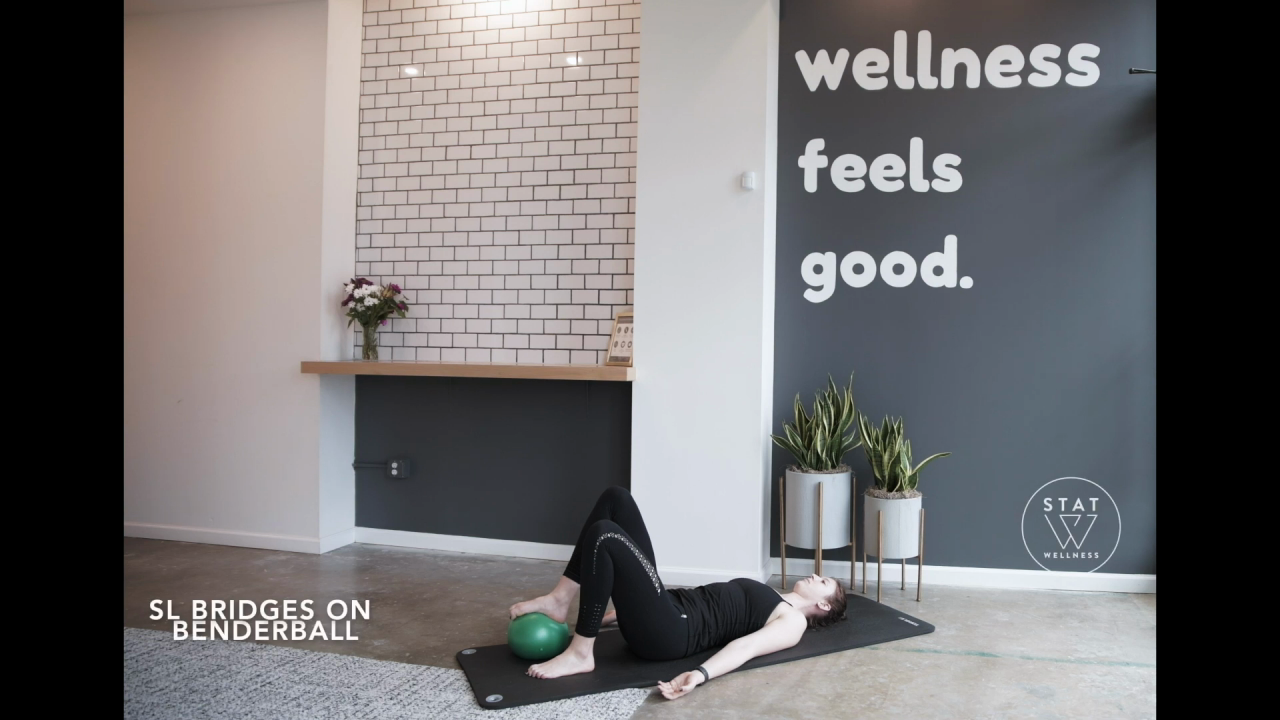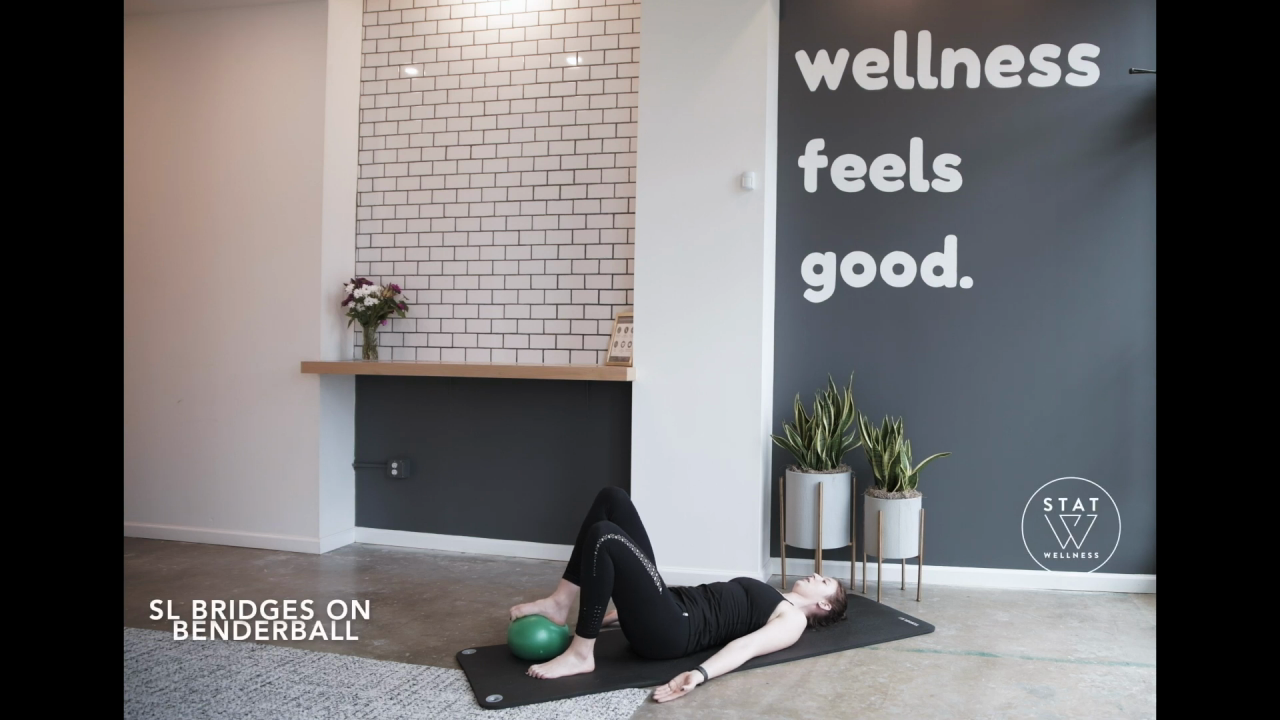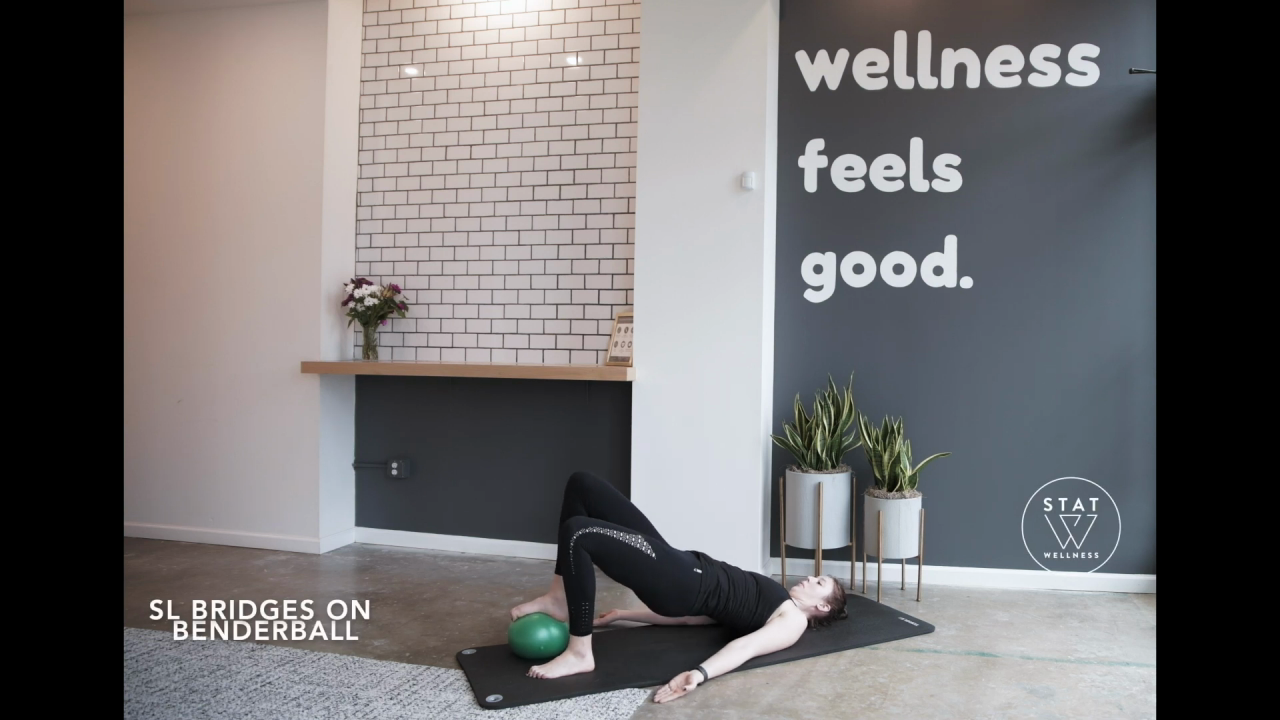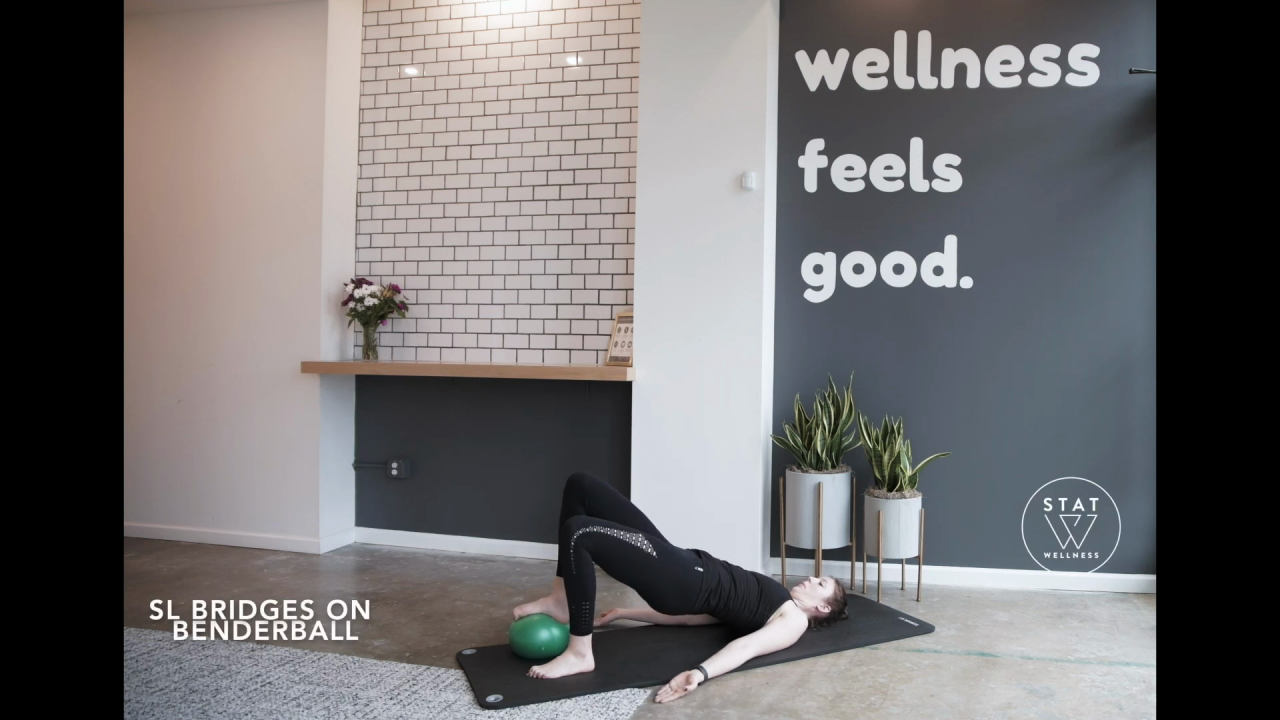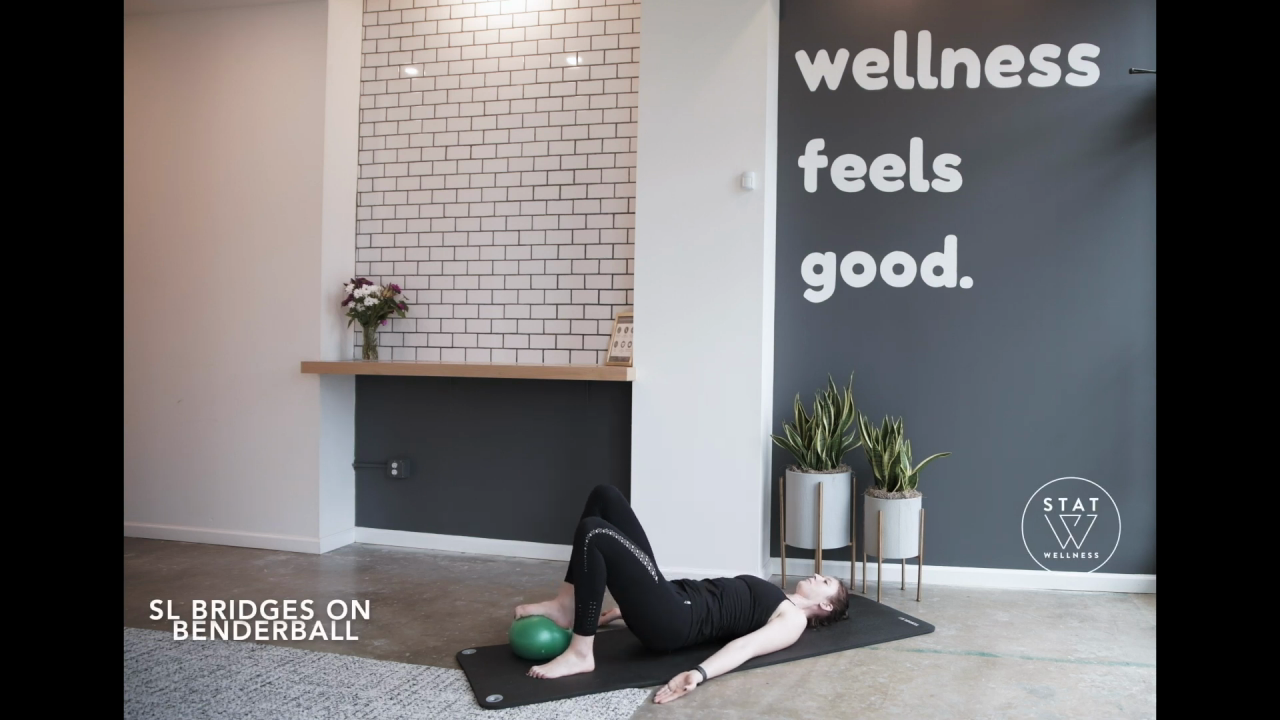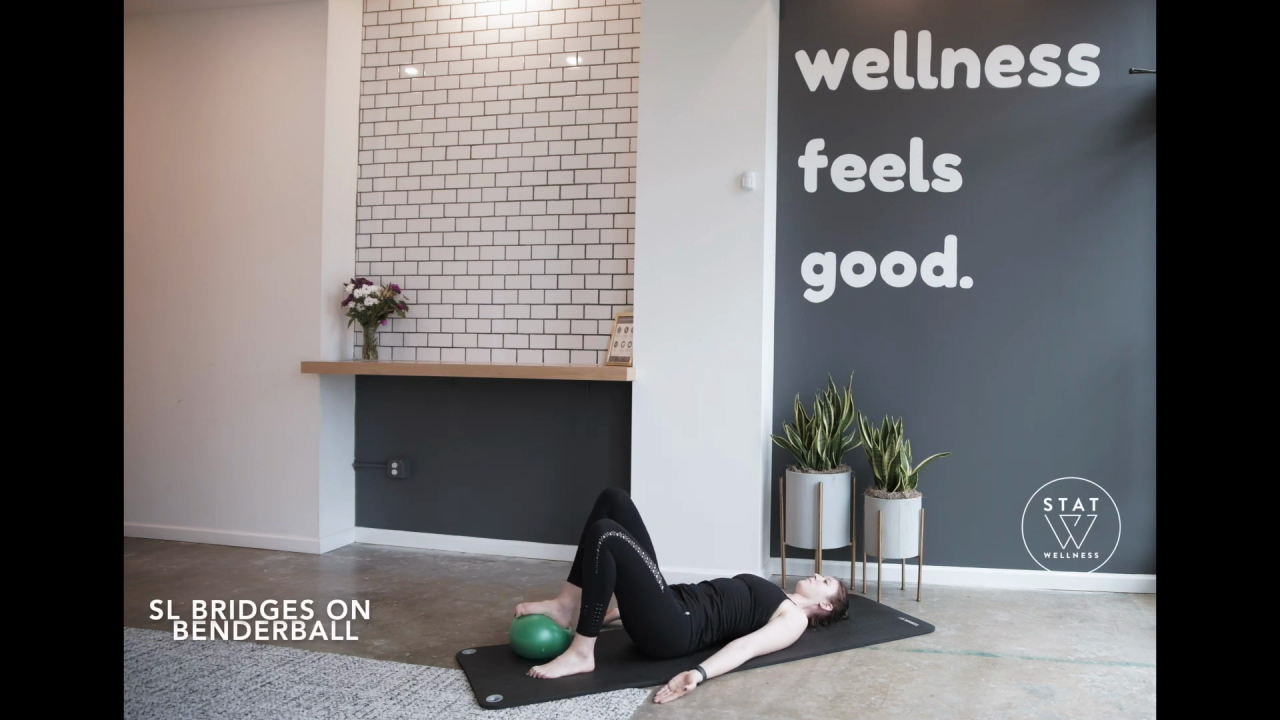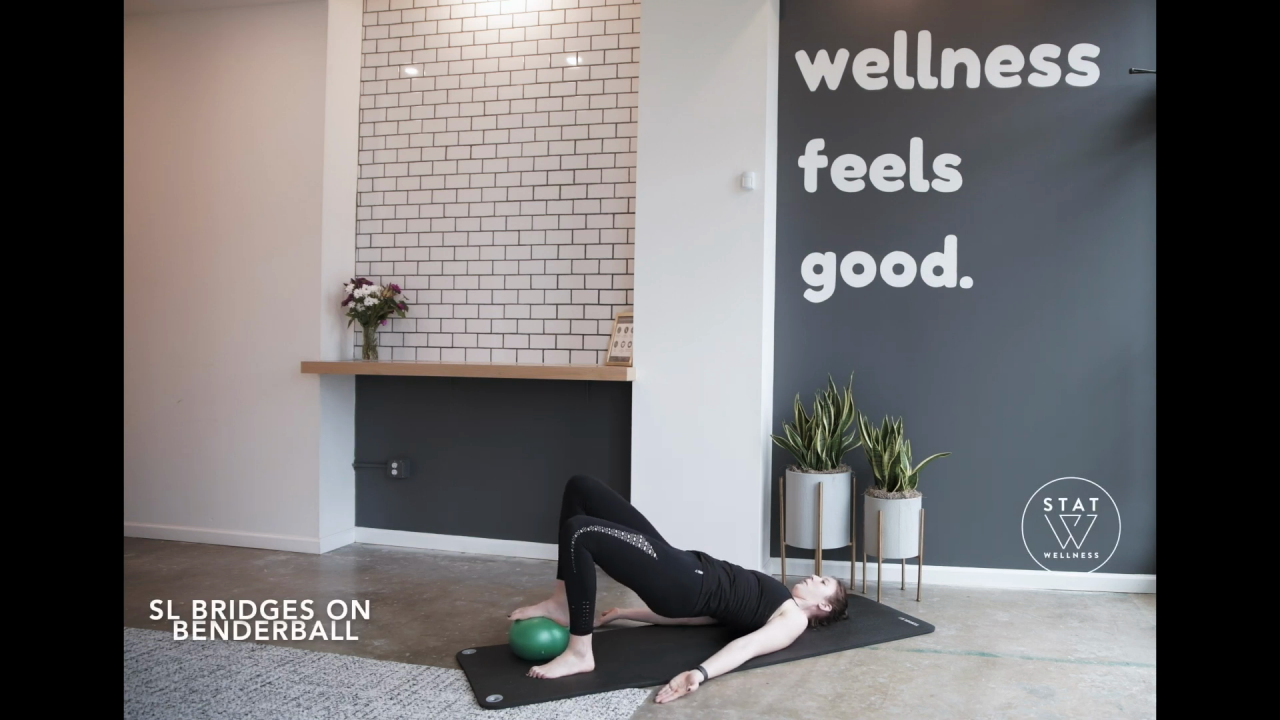
dt=0.7s
person 1, frame 1
left shoulder: (792, 622)
right shoulder: (767, 602)
left elbow: (746, 648)
left wrist: (699, 676)
right wrist: (619, 612)
left hip: (667, 633)
right hip: (664, 614)
left knee: (603, 536)
right knee: (616, 499)
left ankle: (579, 656)
right ankle: (558, 601)
person 1, frame 2
left shoulder: (793, 619)
right shoulder: (769, 602)
left elbow: (745, 647)
left wrist: (698, 675)
right wrist: (621, 610)
left hip: (669, 629)
right hip: (668, 608)
left knee: (603, 536)
right knee: (612, 498)
left ankle: (580, 655)
right ankle: (559, 603)
person 1, frame 3
left shoulder: (793, 621)
right shoulder: (771, 603)
left elbow: (747, 647)
left wrist: (699, 674)
right wrist: (622, 614)
left hip: (680, 581)
right hip: (676, 573)
left knee: (577, 533)
right knee: (581, 484)
left ankle: (580, 654)
right ankle: (559, 599)
person 1, frame 4
left shoulder: (794, 620)
right shoulder: (773, 603)
left elbow: (747, 647)
left wrist: (699, 674)
right wrist: (620, 614)
left hip: (684, 580)
right hip: (680, 567)
left knee: (577, 533)
right knee: (580, 485)
left ankle: (580, 654)
right ankle: (561, 600)
person 1, frame 5
left shoulder: (793, 620)
right shoulder: (771, 603)
left elbow: (745, 647)
left wrist: (697, 674)
right wrist: (622, 609)
left hip: (672, 621)
right hip: (671, 600)
left knee: (592, 533)
right knee: (606, 497)
left ankle: (579, 655)
right ankle: (566, 606)
person 1, frame 6
left shoulder: (794, 619)
right shoulder: (772, 602)
left elbow: (746, 647)
left wrist: (697, 673)
right wrist: (622, 608)
left hip: (671, 629)
right hip: (671, 603)
left knee: (604, 534)
right knee: (613, 499)
left ankle: (580, 655)
right ankle: (566, 605)
person 1, frame 7
left shoulder: (794, 619)
right shoulder: (771, 603)
left elbow: (747, 646)
left wrist: (699, 674)
right wrist: (617, 614)
left hip: (682, 582)
right hip: (678, 571)
left knee: (579, 531)
right knee: (580, 488)
left ankle: (579, 654)
right ankle: (563, 604)
